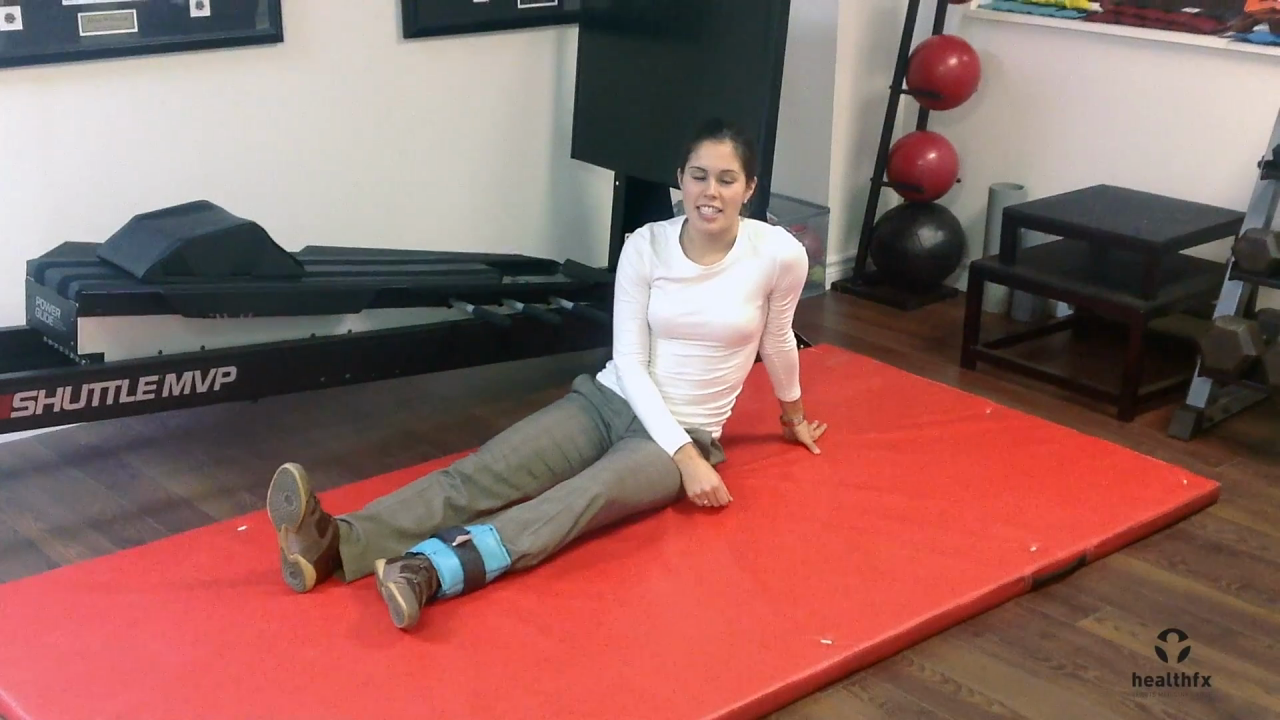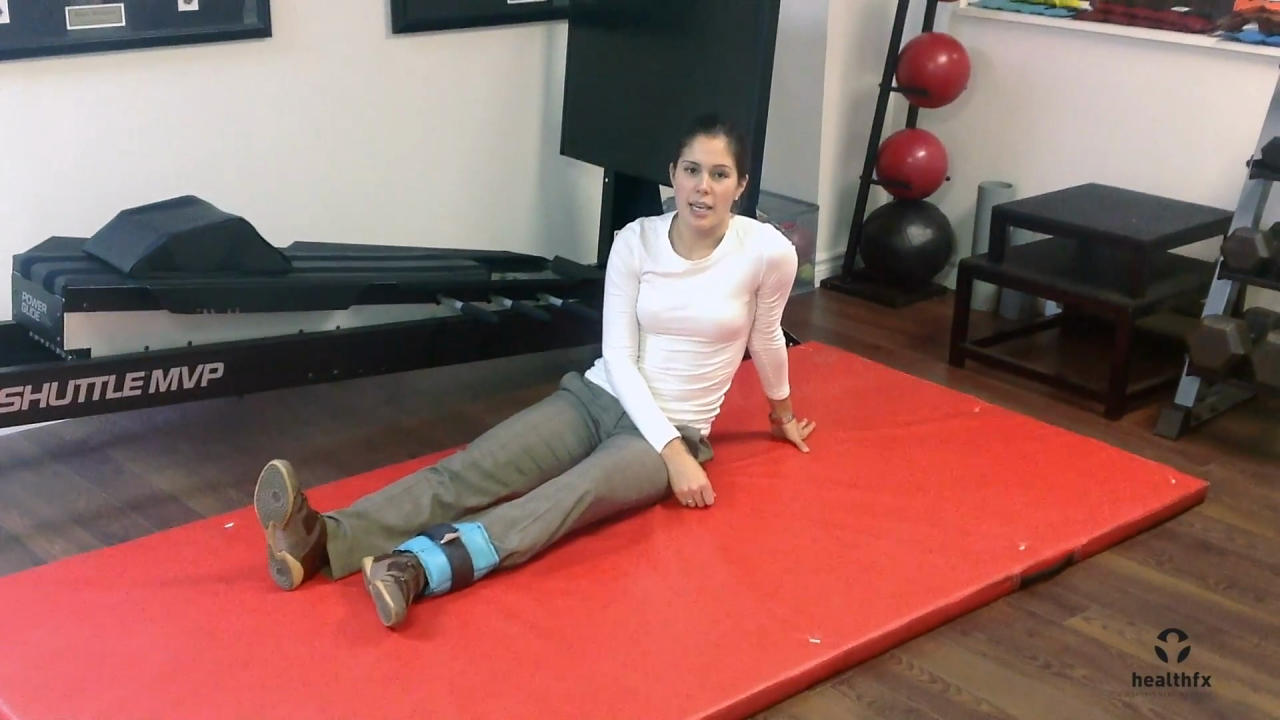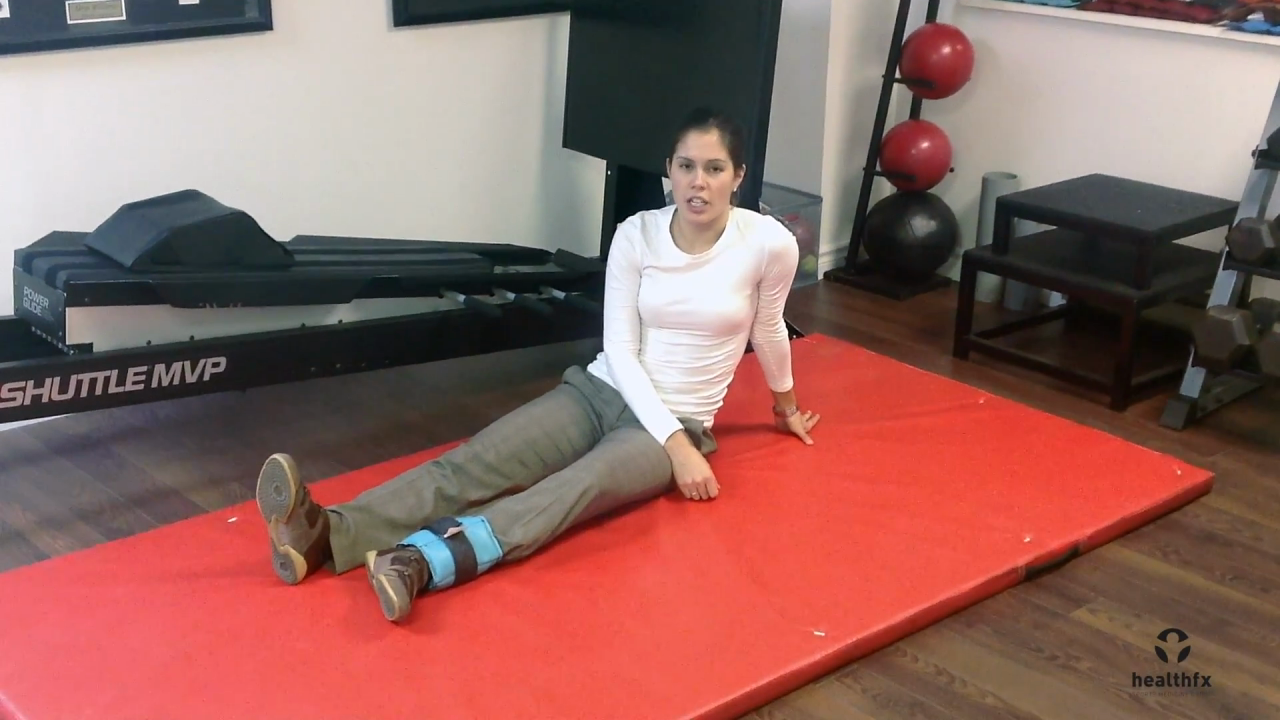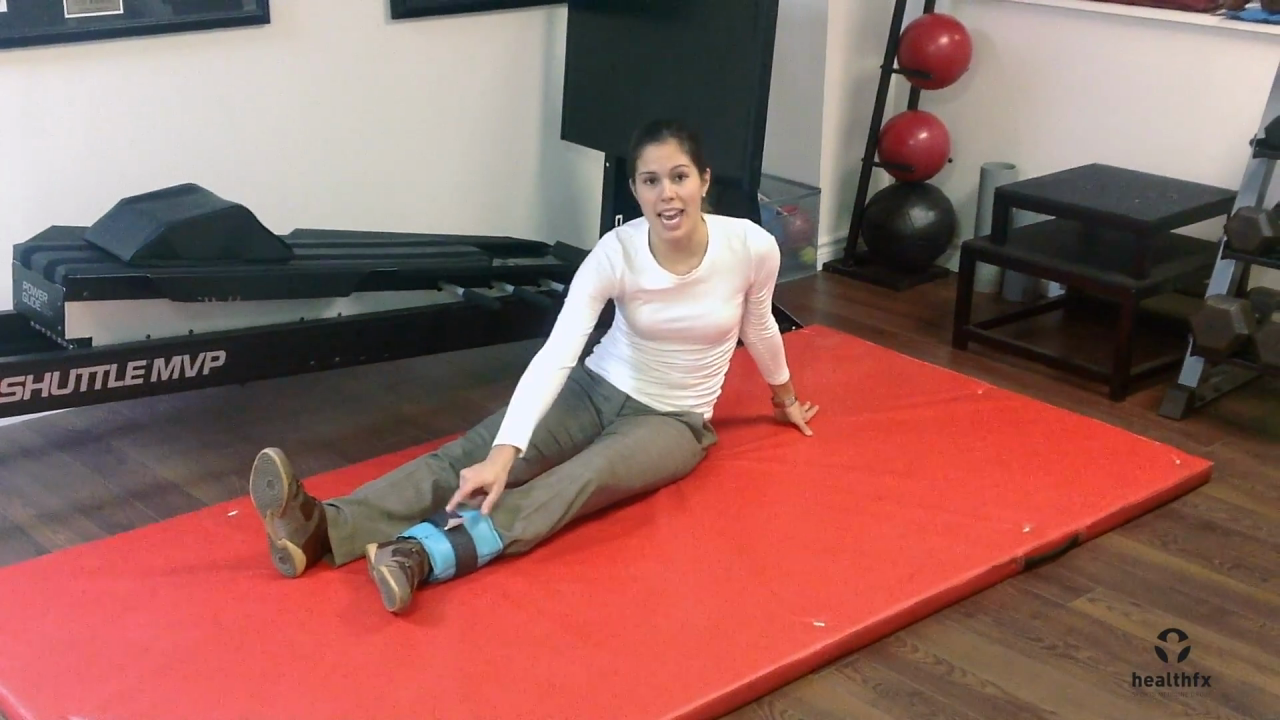
dt=1s
person 1, frame 1
left shoulder: (779, 254)
right shoulder: (645, 245)
left elbow: (777, 340)
right elbow: (629, 363)
left wrist: (792, 414)
right wrist: (684, 458)
left hip: (685, 432)
right hip: (606, 400)
left knee: (591, 493)
right knee: (482, 472)
left ankle: (431, 570)
right ankle: (334, 542)
person 1, frame 2
left shoulder: (768, 251)
right shoulder: (636, 240)
left elbow: (766, 339)
right elbow: (618, 357)
left wrist: (782, 412)
right wrist: (671, 452)
left hip: (675, 429)
right hip: (597, 396)
left knee: (578, 493)
right knee: (469, 470)
left ankle: (418, 567)
right ankle: (322, 539)
person 1, frame 3
left shoulder: (770, 243)
right shoulder: (637, 233)
left elbow: (769, 332)
right elbow: (620, 352)
left wrist: (786, 405)
right wrist: (673, 444)
left hip: (680, 422)
right hip: (598, 390)
left knee: (585, 483)
right knee: (473, 462)
left ankle: (420, 562)
right ankle: (325, 533)
person 1, frame 4
left shoulder: (753, 247)
right shoulder: (615, 254)
left elbow: (759, 327)
right elbow: (555, 356)
left wrist: (784, 397)
right wrist: (503, 453)
left hip: (672, 422)
right hip: (598, 389)
left knee: (589, 476)
right knee: (470, 455)
left ankle: (423, 554)
right ankle: (322, 527)
